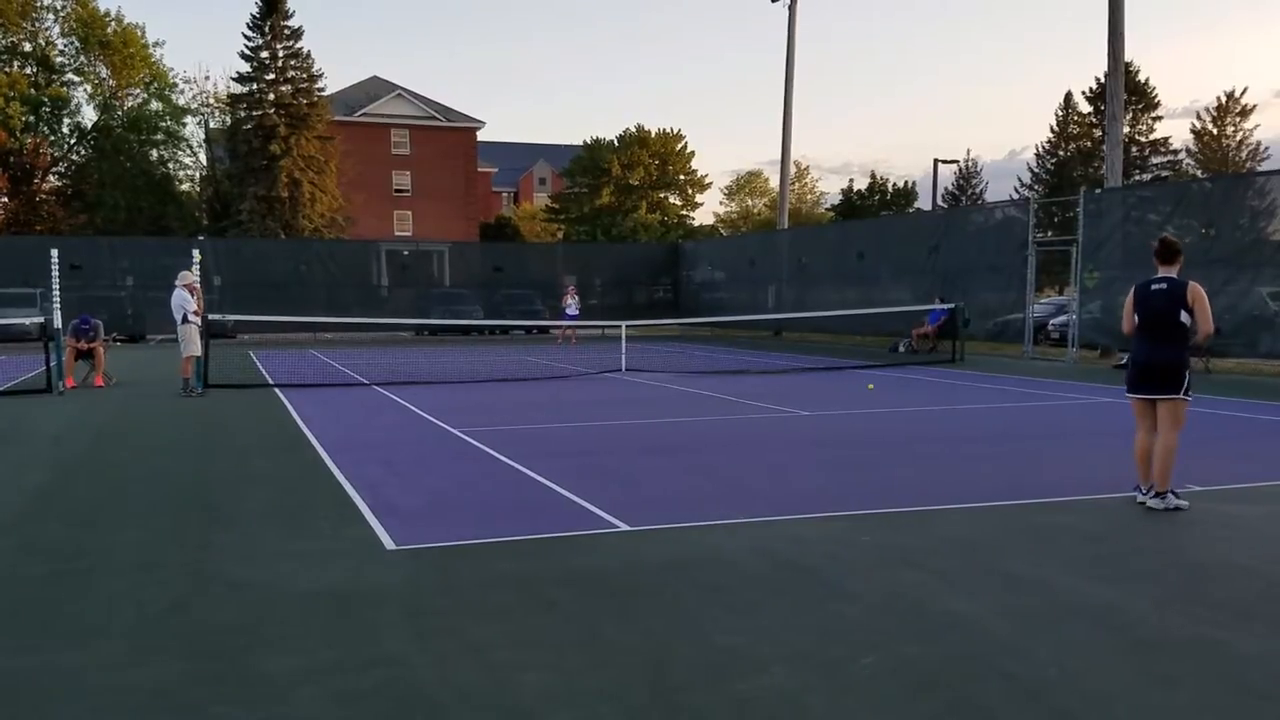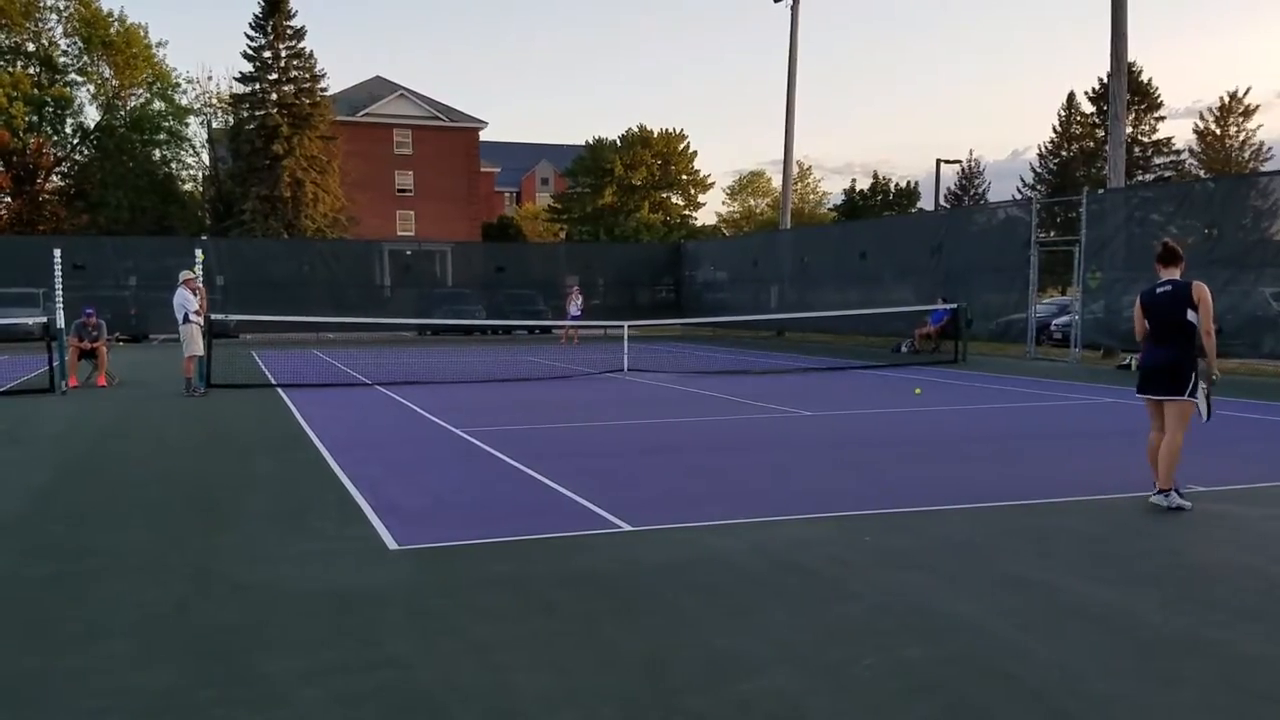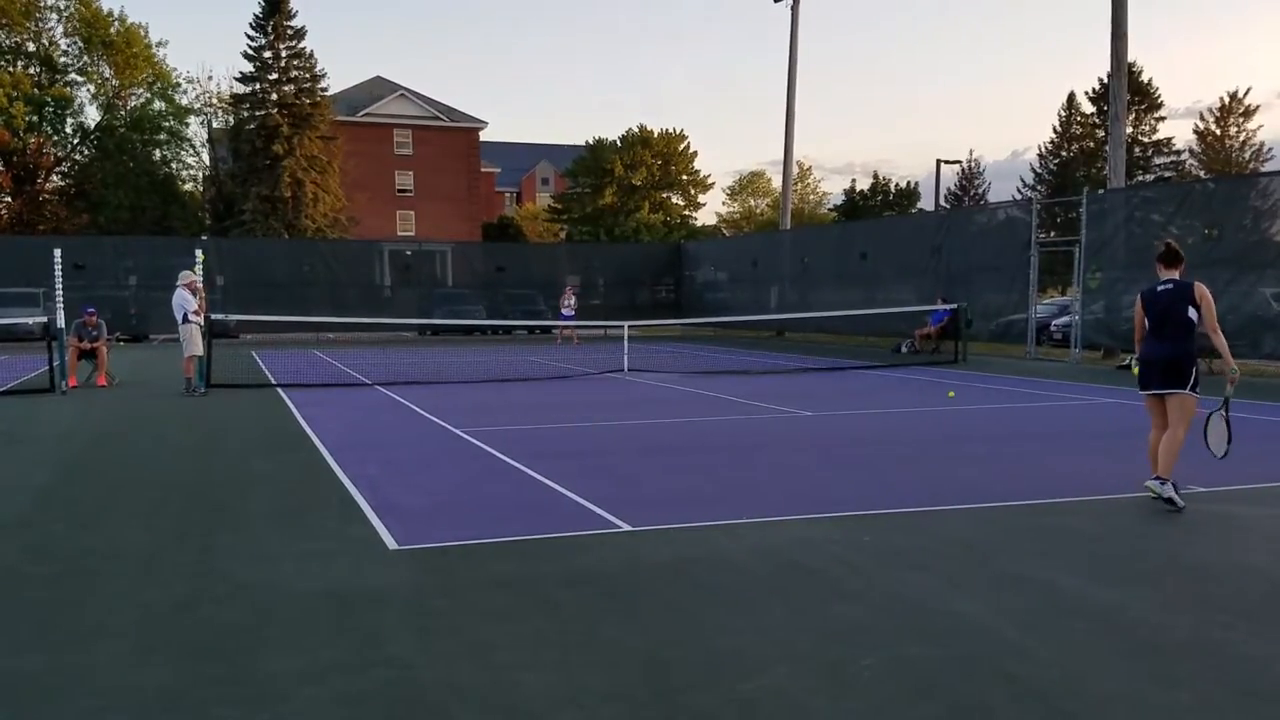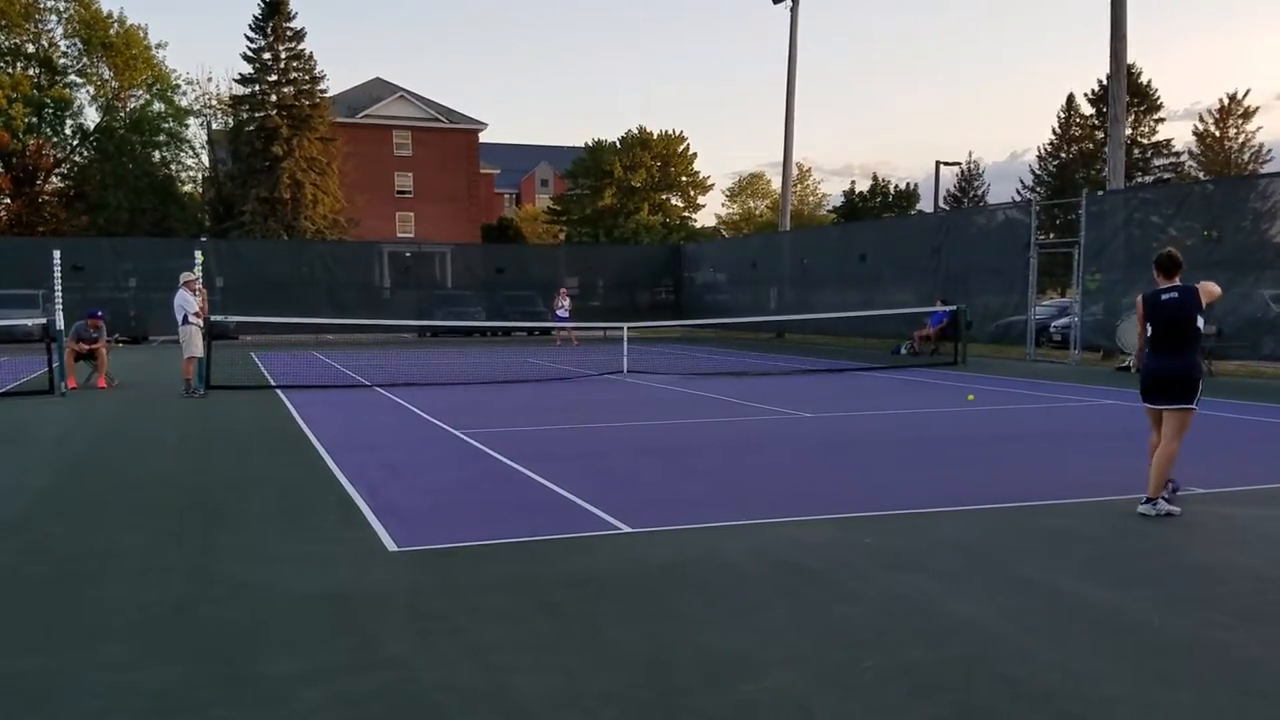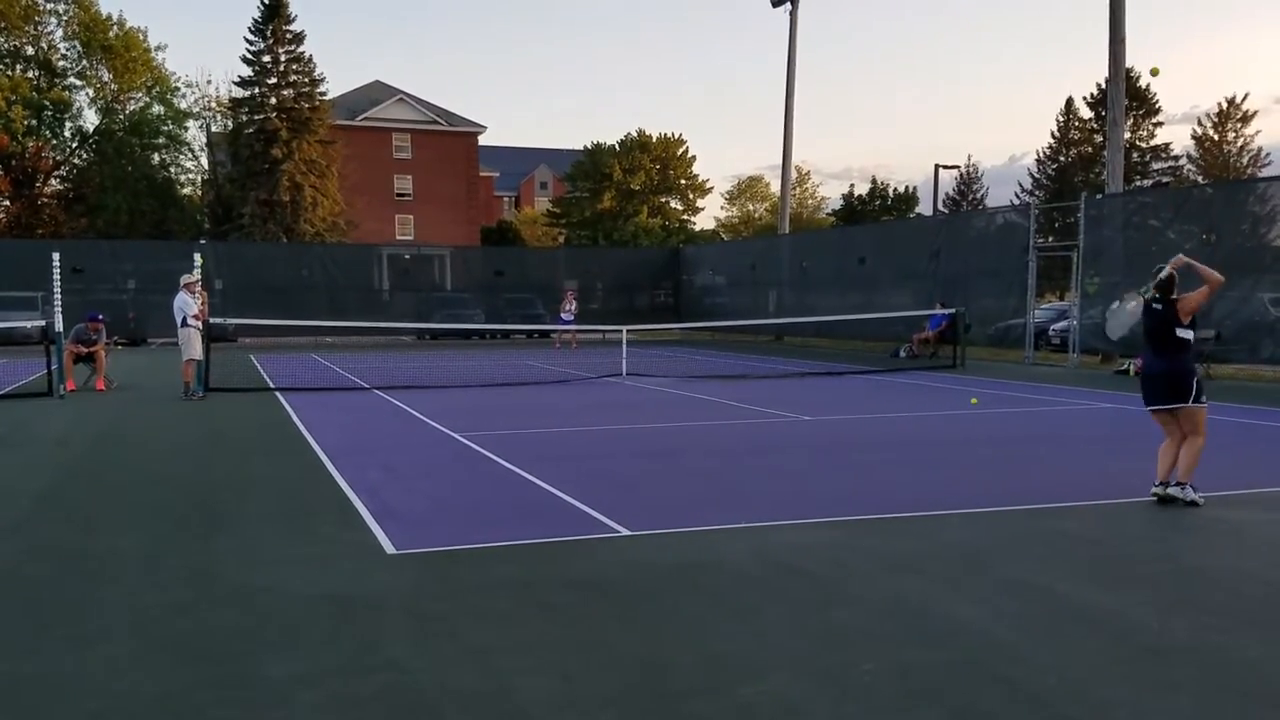
dt=1s
person 1, frame 1
left shoulder: (1137, 290)
right shoulder: (1191, 289)
left elbow: (1128, 328)
right elbow: (1207, 330)
right wrist: (1188, 341)
left hip: (1141, 364)
right hip: (1173, 366)
left knee: (1144, 430)
right knee: (1169, 432)
left ankle: (1144, 488)
right ankle: (1161, 493)
person 1, frame 2
left shoulder: (1145, 296)
right shoulder: (1197, 289)
left elbow: (1140, 336)
right elbow: (1207, 331)
right wrist: (1211, 368)
left hip: (1150, 365)
right hip: (1180, 367)
left knee: (1158, 430)
right knee: (1175, 432)
left ankle: (1161, 483)
right ankle: (1164, 491)
person 1, frame 3
left shoulder: (1144, 296)
right shoulder: (1197, 290)
right elbow: (1213, 330)
left wrist: (1142, 363)
right wrist: (1230, 363)
left hip: (1151, 362)
right hip: (1180, 363)
left knee: (1158, 427)
right knee: (1177, 428)
left ankle: (1159, 480)
right ankle: (1161, 479)
person 1, frame 4
left shoulder: (1144, 301)
right shoulder: (1199, 292)
right elbow: (1217, 291)
left wrist: (1139, 356)
left hip: (1153, 373)
right hip: (1185, 374)
left knee: (1158, 434)
right knee: (1171, 440)
left ankle: (1161, 484)
right ankle: (1152, 499)
person 1, frame 5
left shoulder: (1150, 303)
right shoulder: (1182, 306)
right elbow: (1216, 282)
right wrist: (1189, 262)
left hip: (1151, 378)
right hip: (1180, 378)
left knee: (1174, 437)
right knee: (1195, 436)
left ankle: (1161, 483)
right ankle: (1182, 484)
